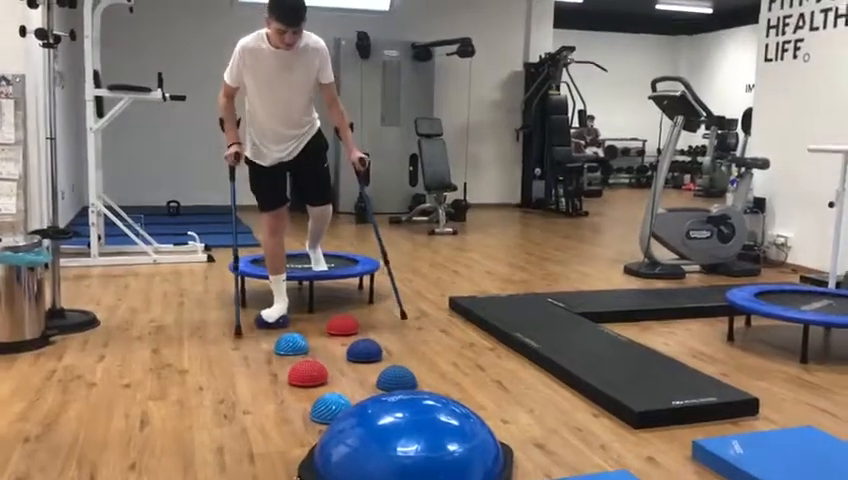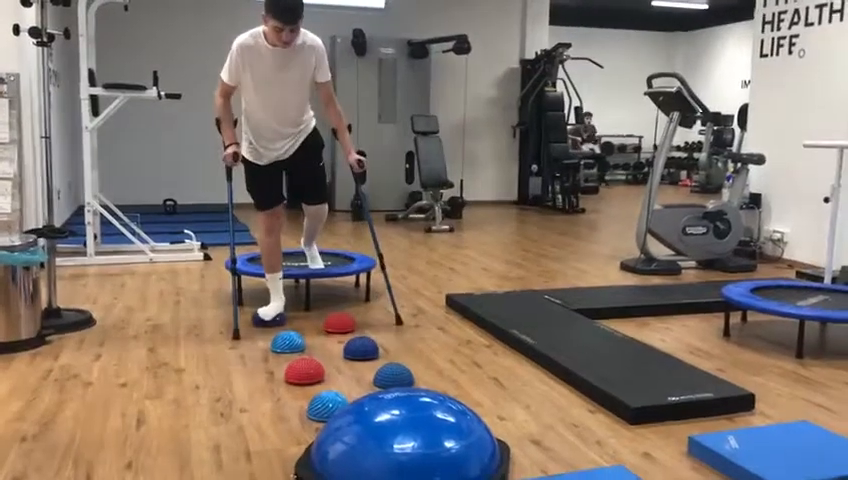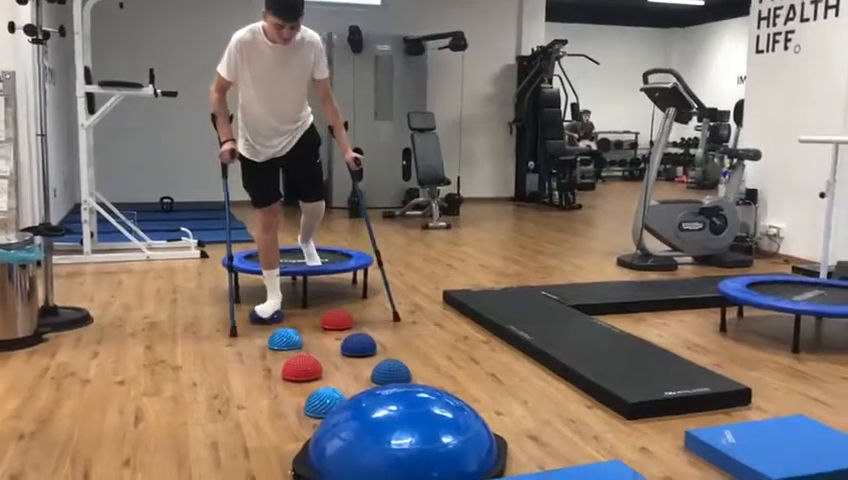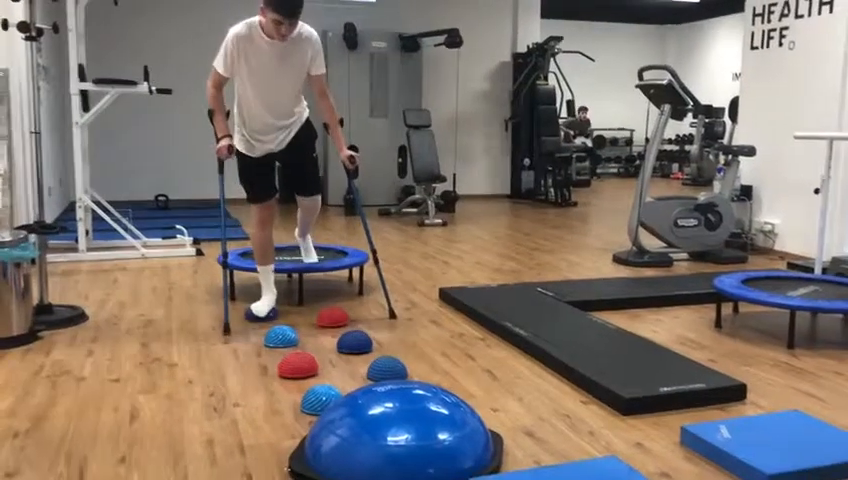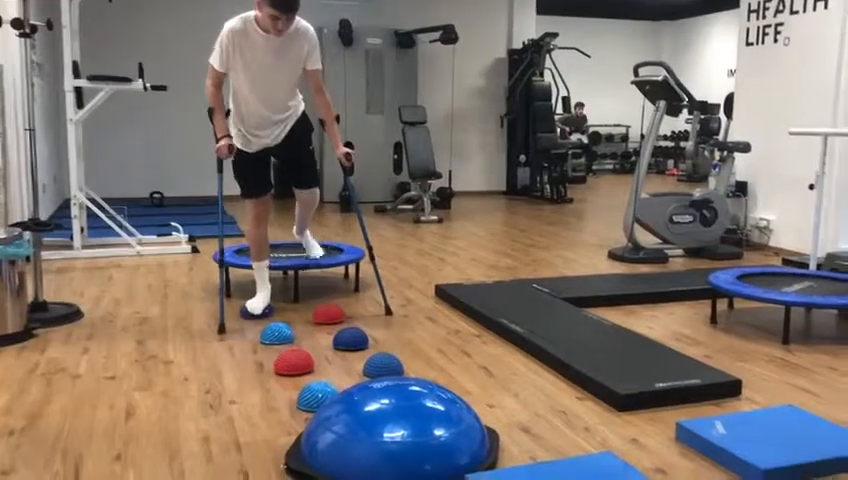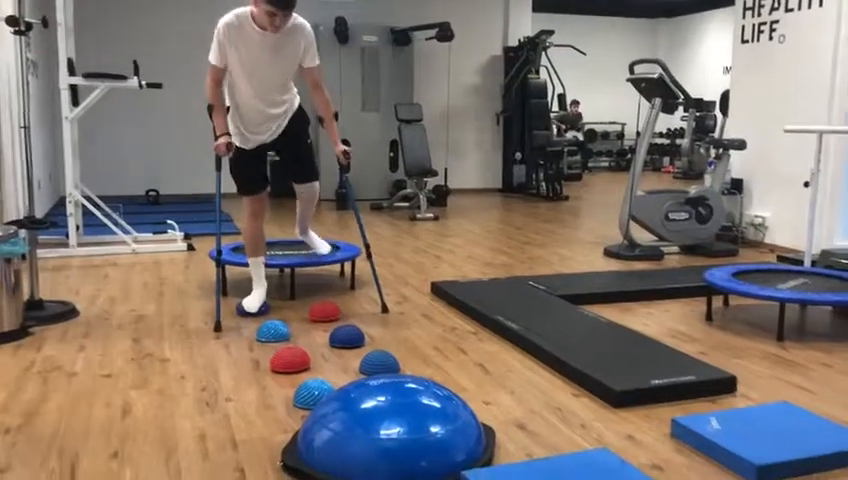
dt=0.1s
person 1, frame 1
left shoulder: (317, 48)
right shoulder: (247, 49)
left elbow: (332, 101)
right elbow: (226, 97)
left wrist: (351, 148)
right wrist: (233, 141)
left hip: (307, 140)
right hip: (262, 149)
left knee: (323, 208)
right knee: (273, 221)
left ankle: (313, 247)
right ankle: (280, 301)
person 1, frame 2
left shoulder: (313, 47)
right shoulder: (244, 47)
left elbow: (329, 101)
right elbow: (223, 96)
left wrist: (349, 150)
right wrist: (231, 142)
left hip: (303, 138)
right hip: (258, 148)
left knee: (318, 207)
right knee: (270, 220)
left ankle: (309, 245)
right ankle: (276, 299)
person 1, frame 3
left shoulder: (312, 43)
right shoulder: (242, 42)
left elbow: (326, 98)
right elbow: (218, 91)
left wrist: (346, 148)
right wrist: (227, 138)
left hip: (300, 134)
right hip: (255, 144)
left knee: (315, 205)
right knee: (267, 217)
left ankle: (305, 241)
right ankle: (274, 295)
person 1, frame 4
left shoulder: (309, 39)
right shoulder: (239, 37)
left elbow: (322, 95)
right elbow: (214, 87)
left wrist: (341, 146)
right wrist: (224, 134)
left hip: (296, 129)
right hip: (251, 138)
left knee: (311, 199)
right knee: (263, 213)
left ankle: (303, 236)
right ankle: (268, 293)
person 1, frame 5
left shoulder: (305, 34)
right shoulder: (234, 31)
left elbow: (318, 91)
right elbow: (214, 84)
left wrist: (337, 142)
right wrist: (223, 133)
left hip: (291, 123)
right hip: (247, 133)
left knee: (310, 192)
right knee: (258, 208)
left ankle: (301, 232)
right ankle: (263, 288)
person 1, frame 6
left shoulder: (302, 31)
right shoulder: (230, 27)
left elbow: (316, 87)
right elbow: (214, 82)
left wrist: (336, 140)
right wrist: (221, 131)
left hip: (288, 117)
right hip: (243, 129)
left knee: (309, 186)
right knee: (254, 205)
left ankle: (304, 230)
right ankle: (259, 285)
